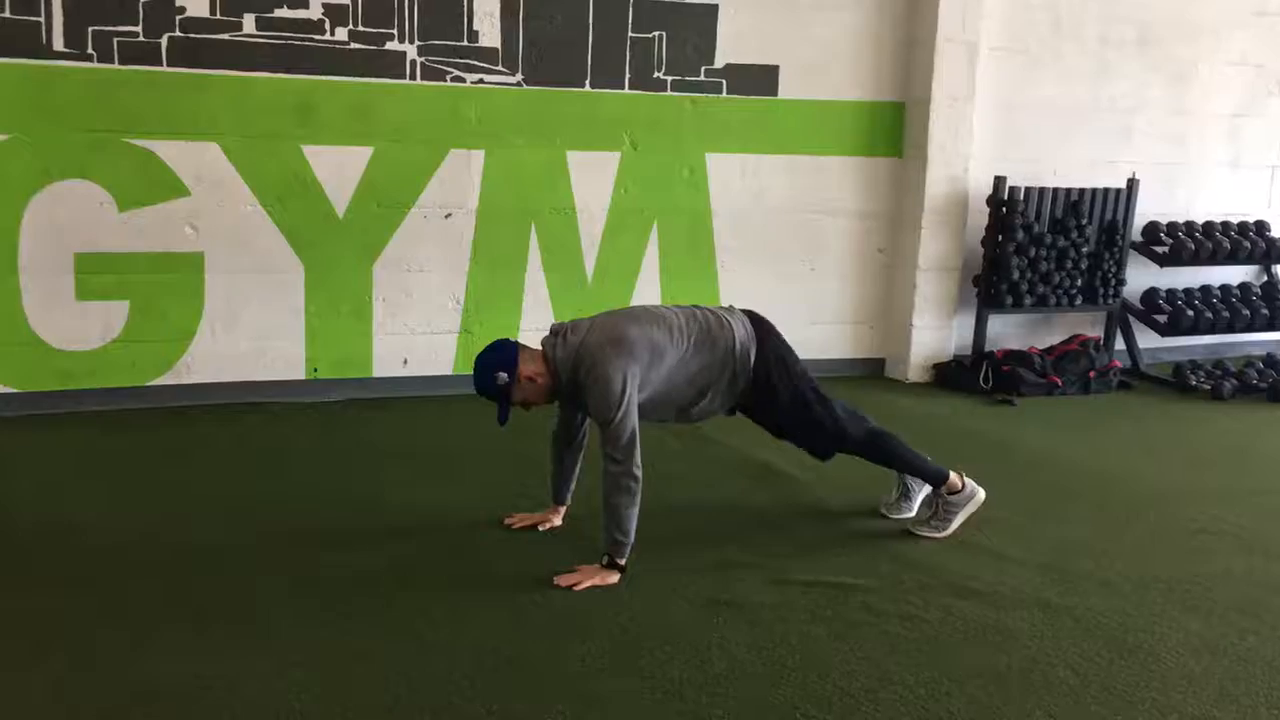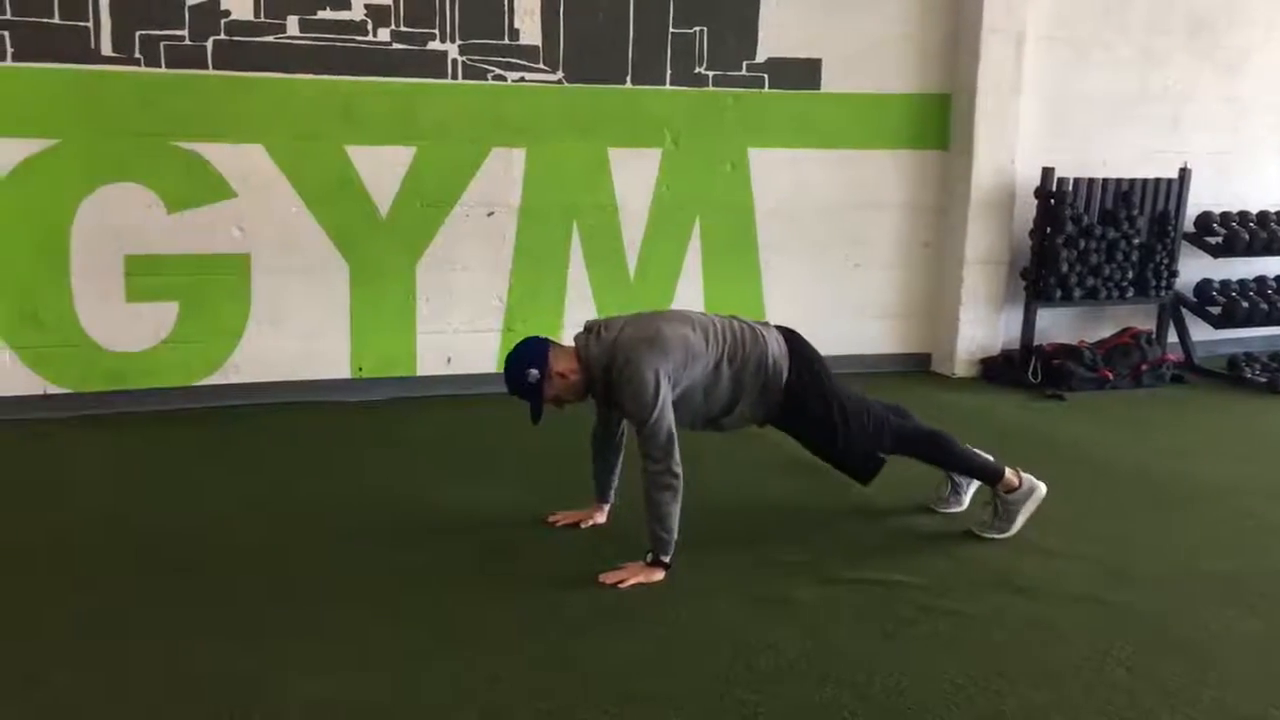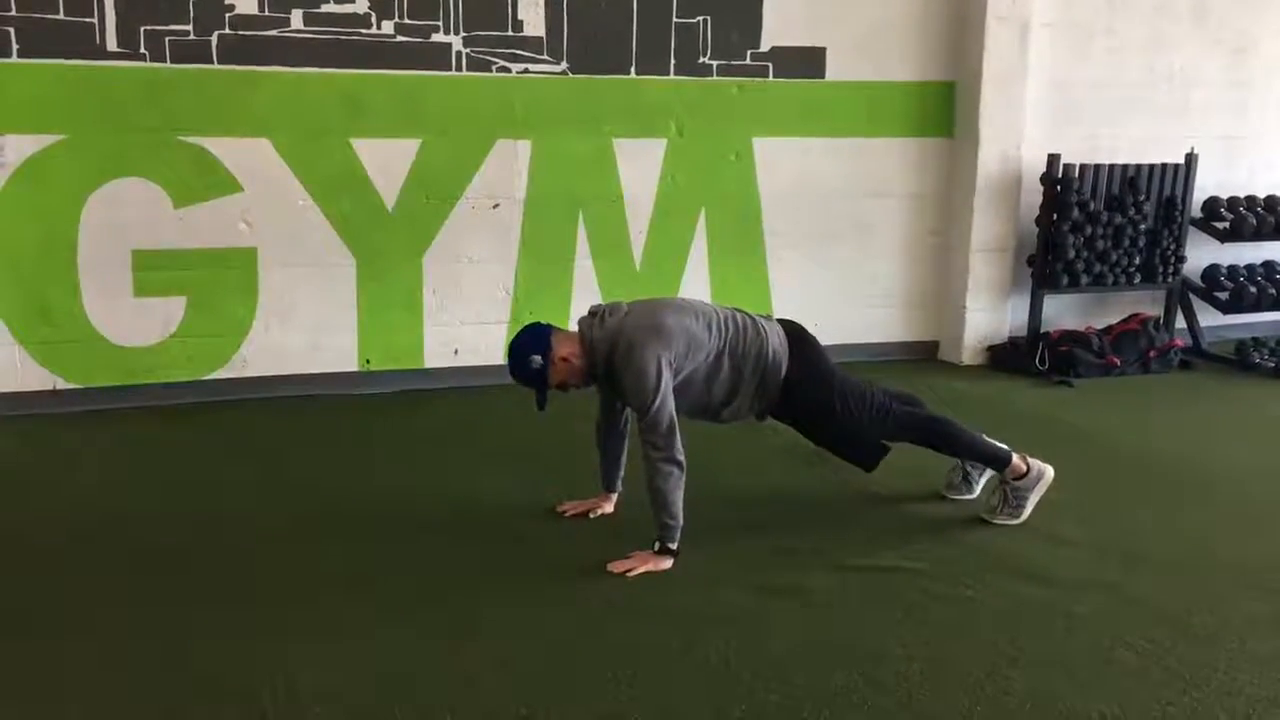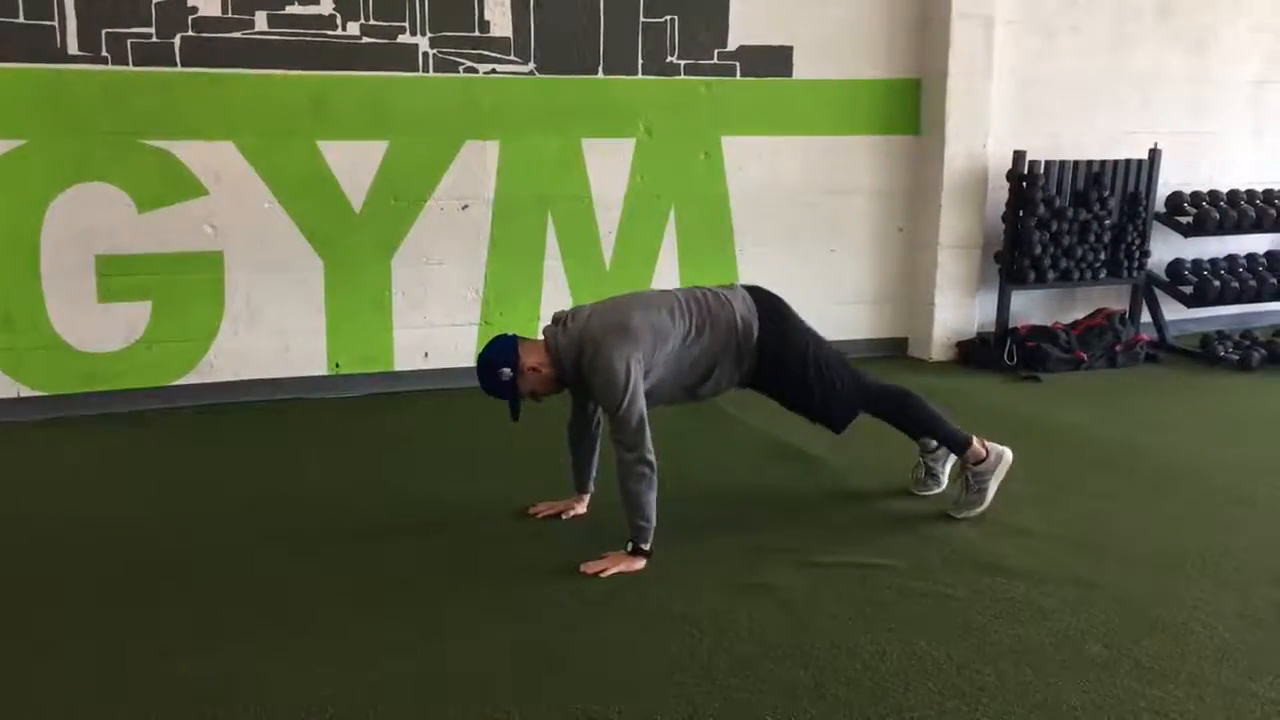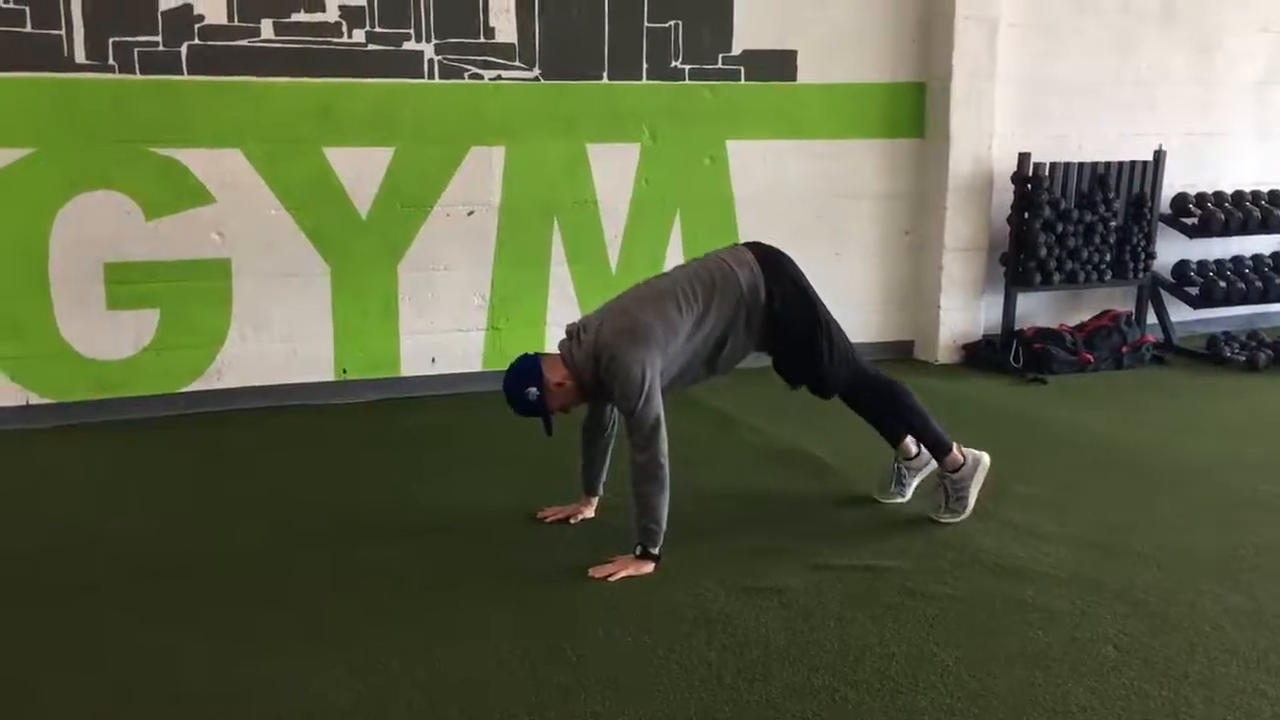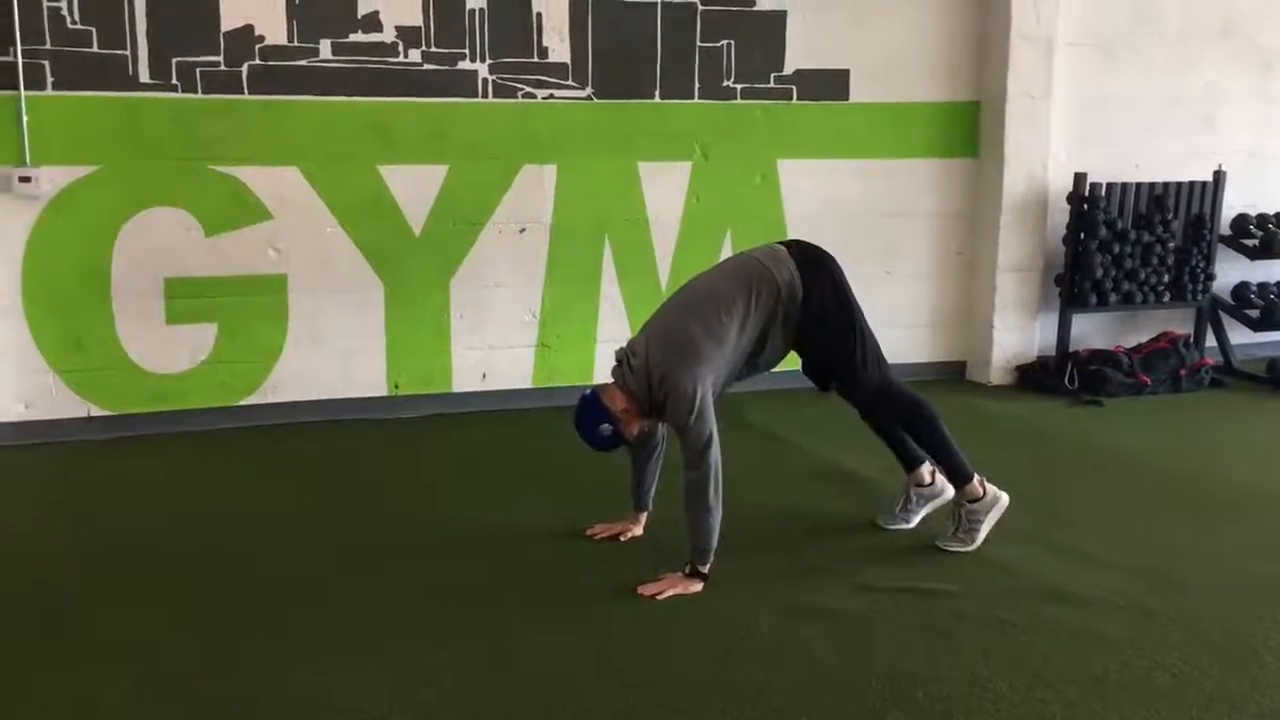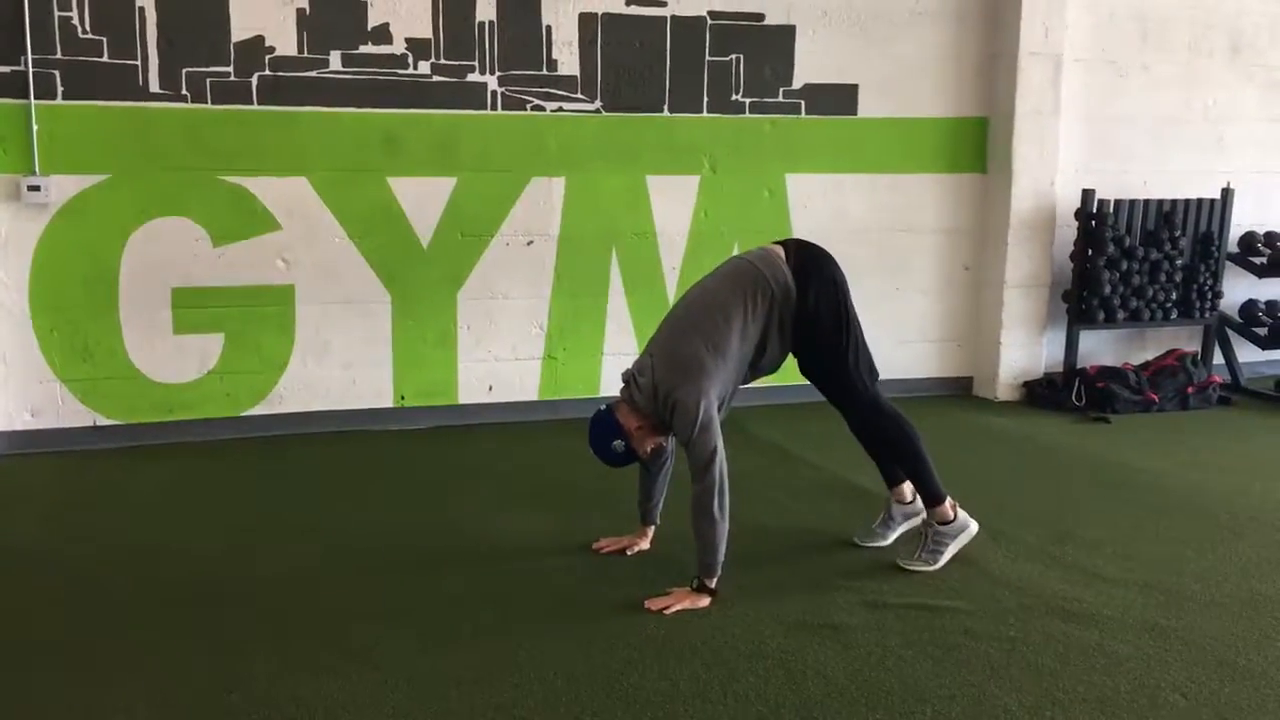
dt=0.7s
person 1, frame 1
left shoulder: (601, 368)
right shoulder: (567, 353)
left elbow: (623, 465)
right elbow: (570, 432)
left wrist: (614, 564)
right wrist: (557, 507)
left hip: (748, 355)
right hip: (731, 346)
left knee: (836, 429)
right knee: (823, 420)
left ankle: (952, 487)
right ankle: (914, 478)
person 1, frame 2
left shoulder: (634, 367)
right shoulder: (599, 352)
left elbow: (662, 463)
right elbow: (608, 429)
left wrist: (658, 561)
right wrist: (600, 504)
left hip: (782, 374)
right hip: (767, 370)
left knee: (882, 432)
right knee: (871, 423)
left ankle: (1010, 483)
right ankle: (963, 468)
person 1, frame 3
left shoulder: (636, 353)
right shoulder: (604, 337)
left elbow: (664, 450)
right elbow: (613, 418)
left wrist: (666, 548)
right wrist: (608, 493)
left hip: (783, 371)
right hip: (768, 357)
left knee: (886, 420)
right knee: (880, 410)
left ankle: (1019, 469)
right ankle: (974, 454)
person 1, frame 4
left shoulder: (604, 355)
right shoulder: (570, 343)
left elbow: (635, 450)
right elbow: (584, 418)
left wrist: (638, 549)
right wrist: (580, 495)
left hip: (757, 332)
right hip: (740, 325)
left knee: (859, 393)
right knee: (845, 393)
left ankle: (980, 454)
right ankle: (933, 447)
person 1, frame 5
left shoulder: (623, 361)
right shoulder: (588, 348)
left elbow: (650, 452)
right elbow: (600, 422)
left wrist: (648, 554)
right wrist: (588, 499)
left hip: (765, 286)
right hip: (745, 279)
left knee: (850, 375)
right knee: (836, 374)
left ankle: (956, 461)
right ankle: (909, 453)
person 1, frame 6
left shoulder: (679, 381)
right shoulder: (636, 370)
left elbow: (703, 470)
right elbow: (650, 438)
left wrist: (697, 572)
right wrist: (638, 516)
left hip: (804, 282)
right hip: (784, 278)
left knee: (875, 388)
right knee: (854, 389)
left ankle: (975, 494)
right ankle: (925, 481)
person 1, frame 7
left shoulder: (685, 397)
right shoulder: (645, 384)
left elbow: (710, 484)
right elbow: (658, 454)
left wrist: (705, 587)
right wrist: (646, 531)
left hip: (803, 280)
right hip: (780, 276)
left knee: (861, 401)
right knee: (849, 400)
left ankle: (946, 517)
right ankle: (905, 499)
